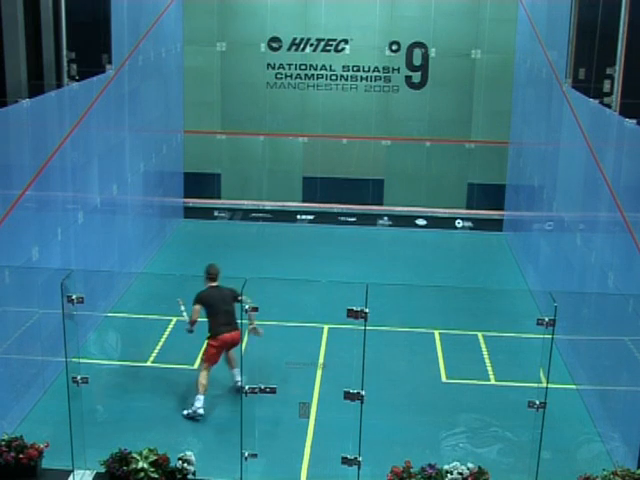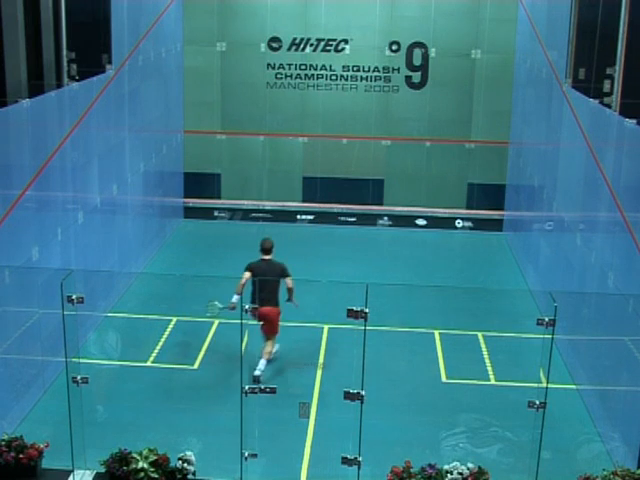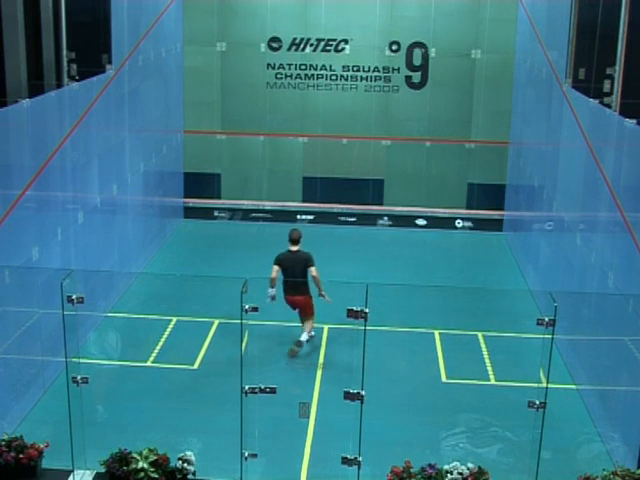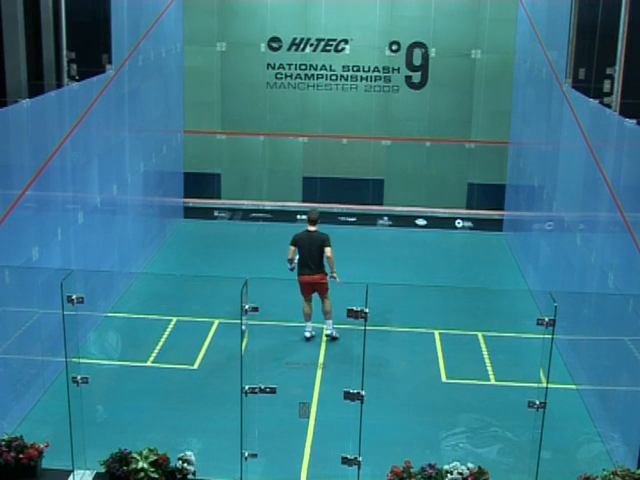
dt=0.3s
person 1, frame 1
left shoulder: (201, 295)
right shoulder: (230, 291)
left elbow: (194, 318)
right elbow: (246, 303)
left wrist: (190, 328)
right wrist: (253, 325)
left hip: (217, 337)
right hip: (235, 334)
left knee: (204, 369)
right knee: (228, 350)
left ankle: (198, 407)
right ankle: (238, 380)
person 1, frame 2
left shoulder: (252, 266)
right shoulder: (280, 266)
left elbow: (243, 282)
right elbow: (290, 286)
left wrist: (235, 299)
right wrist: (290, 298)
left hip: (256, 308)
right hip: (272, 309)
right knee: (270, 340)
left ankle: (272, 350)
right ankle: (259, 370)
person 1, frame 3
left shoulder: (280, 257)
right shoulder: (306, 256)
left elbow: (273, 277)
right elbow: (314, 275)
left wrist: (271, 292)
right wrist: (321, 291)
left hip: (289, 296)
right hip: (303, 295)
left knee: (302, 312)
right knee: (309, 319)
left ankle: (308, 333)
right ankle: (301, 339)
person 1, frame 4
left shoulder: (297, 237)
right shoulder: (323, 237)
left elbow: (290, 257)
right elbow: (329, 255)
left wrist: (292, 265)
right wrist: (333, 272)
left hip: (303, 276)
right hip: (319, 276)
left knee: (307, 301)
right knee: (325, 300)
left ankle: (308, 331)
right ankle: (329, 329)
